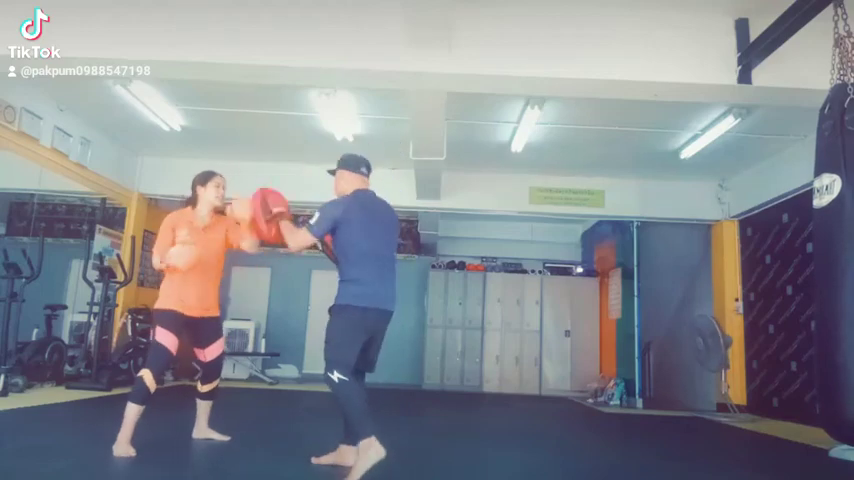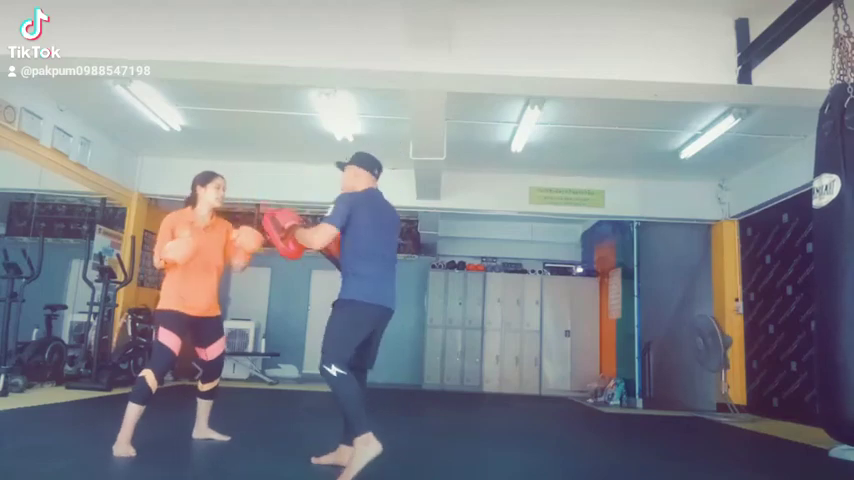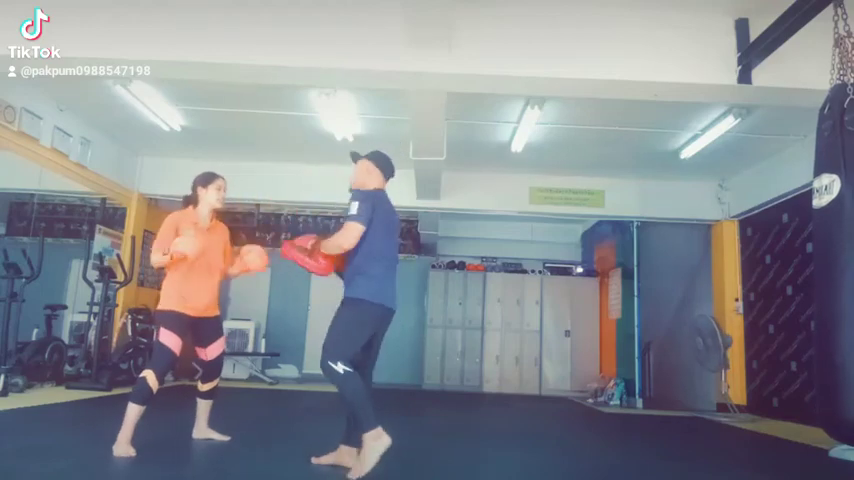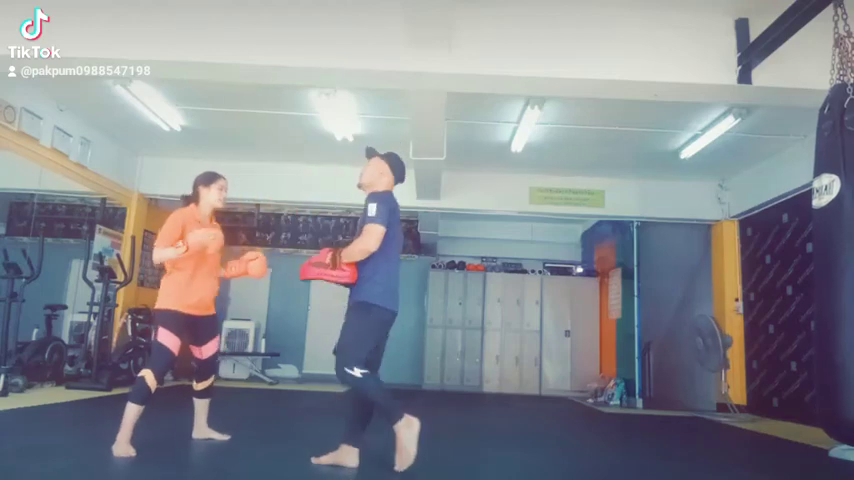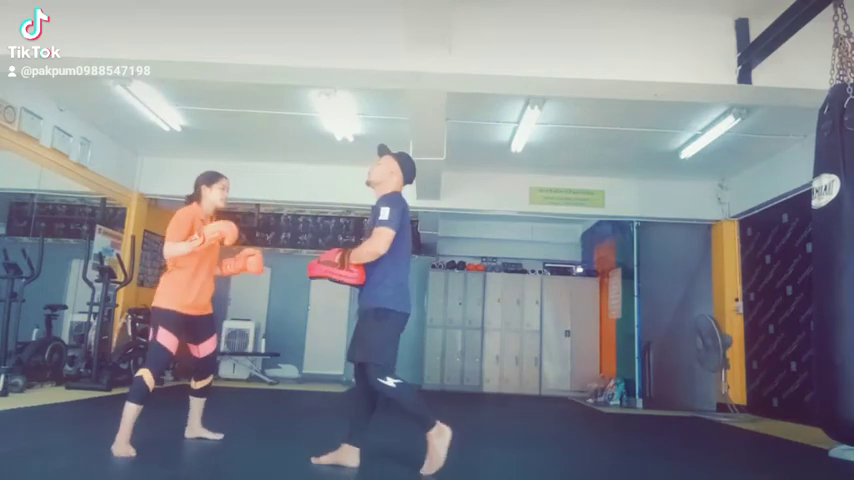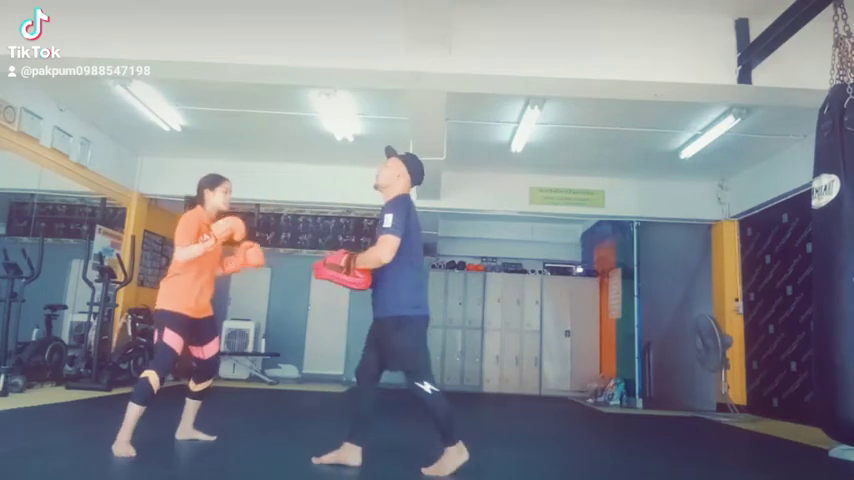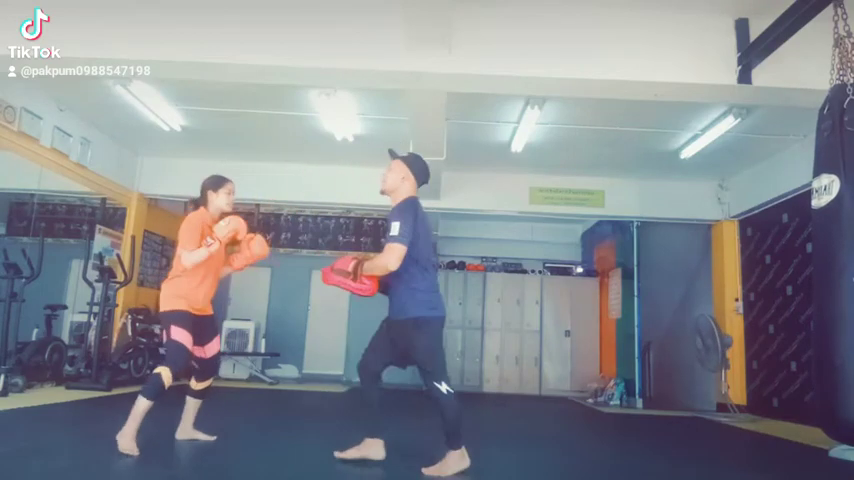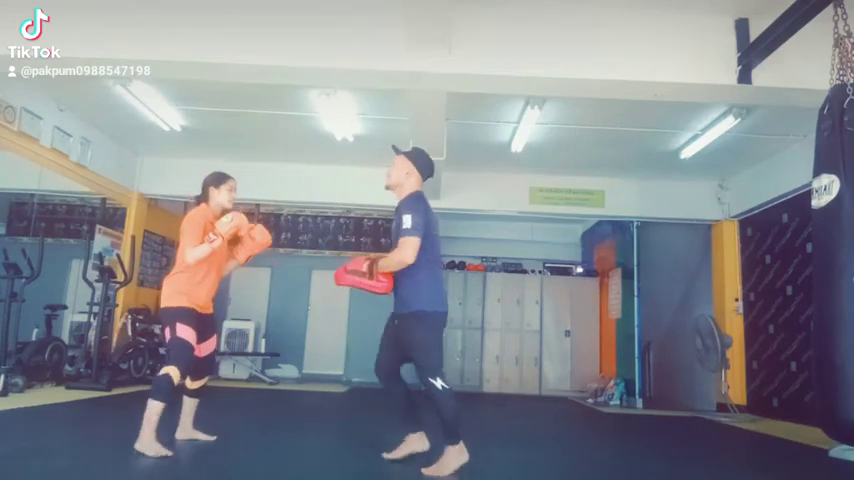
dt=0.1s
person 1, frame 1
left shoulder: (339, 207)
right shoulder: (388, 211)
left elbow: (299, 242)
left wrist: (281, 219)
left hip: (355, 302)
right hip: (383, 305)
left knee: (337, 372)
right knee: (352, 374)
left ankle: (367, 443)
right ankle: (348, 446)
person 1, frame 2
left shoulder: (349, 201)
right shoulder: (390, 212)
left elbow: (319, 239)
left wrist: (294, 230)
right wrist: (338, 249)
left hip: (358, 298)
right hip: (383, 302)
left knee: (332, 366)
right knee: (353, 372)
left ankle: (364, 439)
right ankle: (348, 447)
person 1, frame 3
left shoulder: (365, 197)
right shoulder: (388, 208)
left elbow: (348, 240)
left wrist: (317, 247)
right wrist: (333, 256)
left hip: (364, 298)
right hip: (382, 301)
left knee: (334, 363)
right knee: (356, 373)
left ankle: (372, 434)
right ankle: (349, 448)
person 1, frame 4
left shoulder: (378, 199)
right shoulder: (387, 204)
left elbow: (370, 244)
left wrist: (337, 258)
right wrist: (342, 262)
left hip: (371, 301)
right hip: (381, 302)
left knee: (348, 367)
right knee: (361, 372)
left ankle: (401, 422)
right ankle: (349, 448)
person 1, frame 5
left shoulder: (389, 202)
right shoulder: (391, 205)
left elbow: (377, 246)
left wrist: (345, 256)
right wrist: (352, 262)
left hip: (384, 306)
right hip: (377, 306)
left knee: (381, 377)
right knee: (366, 376)
left ankle: (435, 430)
right ankle: (349, 448)
person 1, frame 6
left shoulder: (396, 207)
right shoulder: (400, 208)
left elbow: (383, 254)
left wrist: (351, 261)
right wrist: (357, 267)
left hip: (403, 312)
right hip: (391, 312)
left knee: (419, 381)
right knee: (366, 376)
left ankle: (453, 447)
right ankle: (352, 448)
person 1, frame 7
left shoulder: (403, 212)
right shoulder: (408, 211)
left elbow: (390, 262)
left wrist: (359, 267)
right wrist: (368, 274)
left hip: (421, 314)
right hip: (402, 314)
left knee: (434, 381)
right knee: (367, 368)
left ankle: (457, 452)
right ankle: (374, 442)
person 1, frame 8
left shoulder: (412, 205)
right shoulder: (412, 206)
left elbow: (406, 255)
left wrist: (374, 265)
right wrist: (383, 271)
left hip: (423, 308)
right hip: (406, 308)
left knee: (430, 377)
right knee: (386, 368)
left ankle: (455, 447)
right ankle: (415, 435)
person 2, frame 1
left shoulder: (225, 225)
right shoulder: (175, 220)
left elbow: (251, 246)
right elbow: (156, 261)
left wrist: (244, 223)
right wrist: (170, 259)
left hip: (207, 310)
right hip: (173, 305)
left knee: (213, 368)
right knee: (157, 365)
left ankle: (202, 427)
right ankle: (124, 438)
person 2, frame 2
left shoulder: (224, 228)
right shoulder: (175, 220)
left elbow: (237, 265)
right elbow: (157, 261)
left wrist: (246, 248)
right wrist: (167, 256)
left hip: (208, 310)
right hip: (176, 305)
left knee: (213, 367)
right knee: (159, 365)
left ankle: (201, 427)
right ankle: (124, 438)
person 2, frame 3
left shoulder: (220, 229)
right shoulder: (177, 219)
left elbow: (227, 268)
right elbow: (155, 259)
left wrist: (246, 263)
right wrist: (172, 252)
left hip: (208, 309)
right hip: (176, 305)
left knee: (213, 367)
right knee: (160, 364)
left ankle: (201, 427)
right ankle: (123, 438)
person 2, frame 4
left shoulder: (215, 228)
right shoulder: (180, 217)
right elbow: (157, 255)
left wrist: (240, 267)
right wrist: (188, 245)
left hip: (204, 308)
right hip: (174, 304)
left knee: (208, 366)
right knee: (159, 365)
left ankle: (201, 427)
right ankle: (123, 438)
person 2, frame 5
left shoulder: (213, 224)
right shoulder: (186, 215)
right elbow: (169, 252)
left wrist: (239, 264)
right wrist: (203, 238)
left hip: (200, 307)
right hip: (172, 303)
left knee: (207, 364)
right knee: (156, 363)
left ankle: (194, 425)
right ankle: (122, 438)
person 2, frame 6
left shoulder: (216, 225)
right shoulder: (192, 218)
right elbow: (181, 256)
left wrist: (239, 259)
right wrist: (214, 237)
left hip: (201, 309)
right hip: (175, 305)
left knee: (209, 366)
right knee: (162, 365)
left ankle: (186, 428)
right ankle: (123, 437)
person 2, frame 7
left shoulder: (219, 225)
right shoulder: (195, 221)
right elbow: (187, 261)
left wrist: (244, 256)
right wrist: (218, 240)
left hip: (201, 307)
right hip: (176, 303)
left knee: (209, 366)
right knee: (175, 363)
left ankle: (186, 427)
right ankle: (128, 432)
person 2, frame 8
left shoulder: (222, 222)
right shoulder: (197, 216)
right elbow: (191, 257)
left wrist: (247, 248)
right wrist: (220, 236)
left hip: (202, 304)
right hip: (179, 300)
left knee: (205, 365)
right knee: (180, 361)
left ankle: (185, 427)
right ankle: (146, 437)
